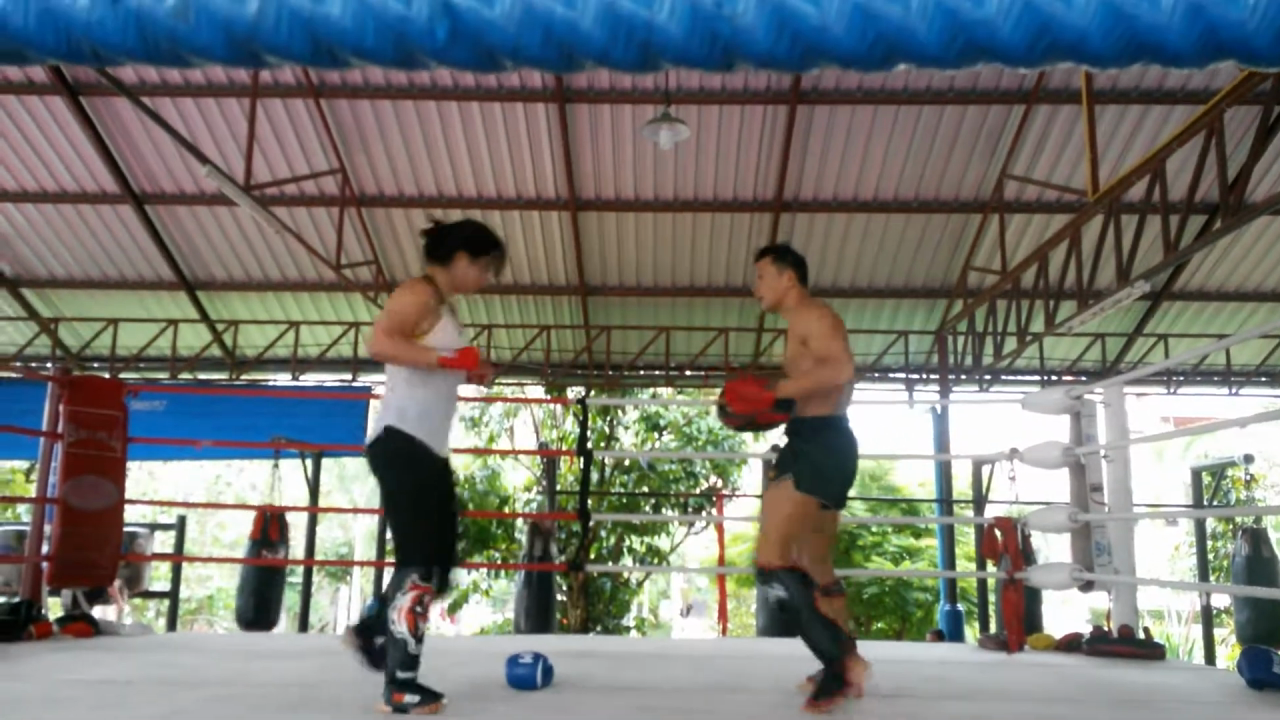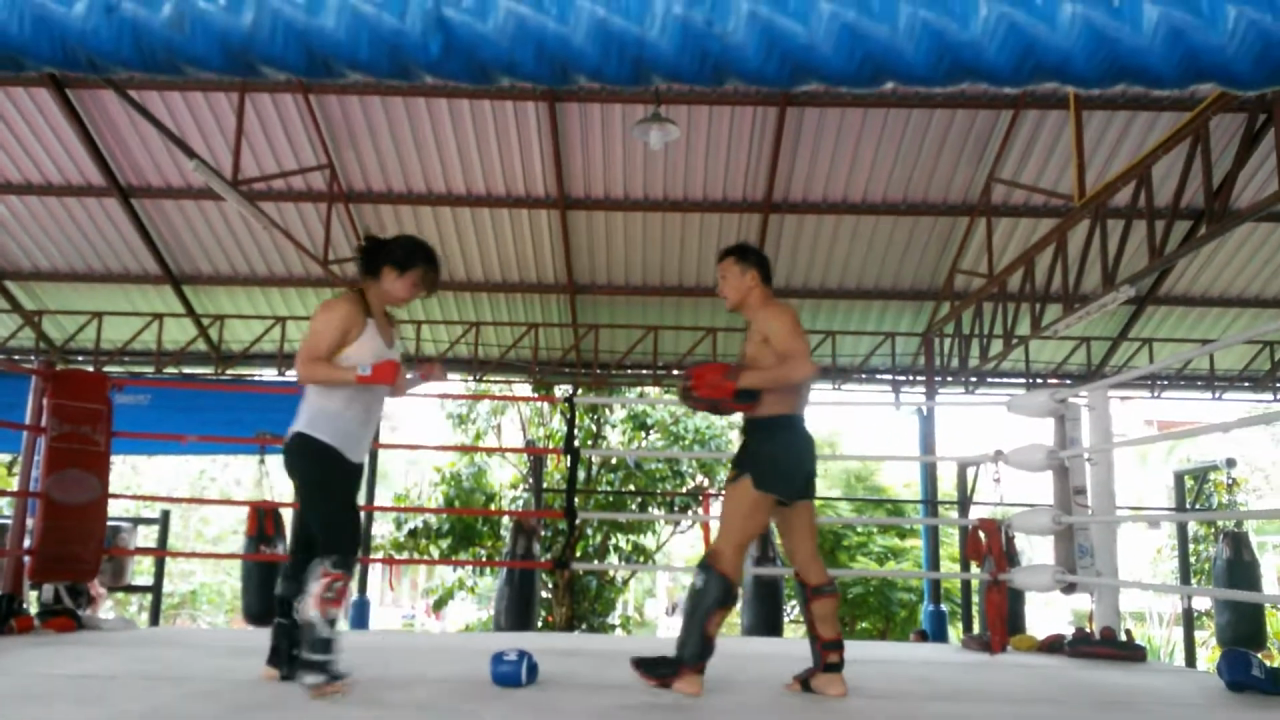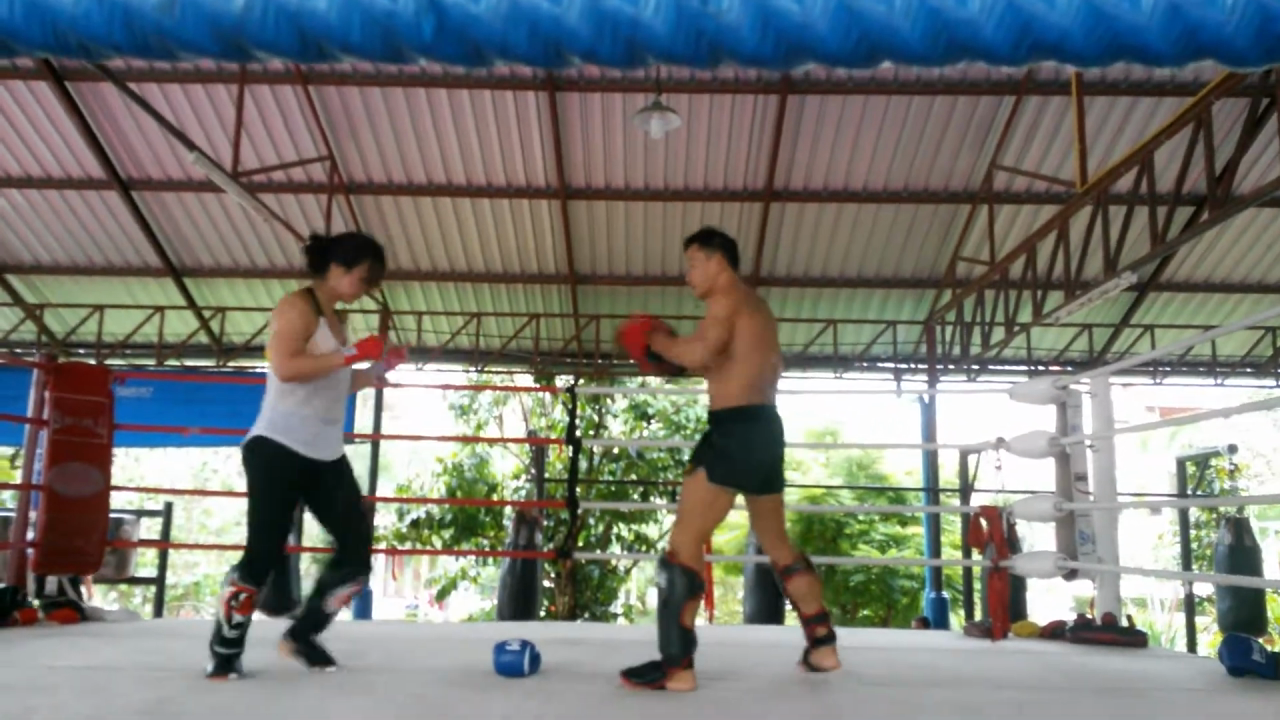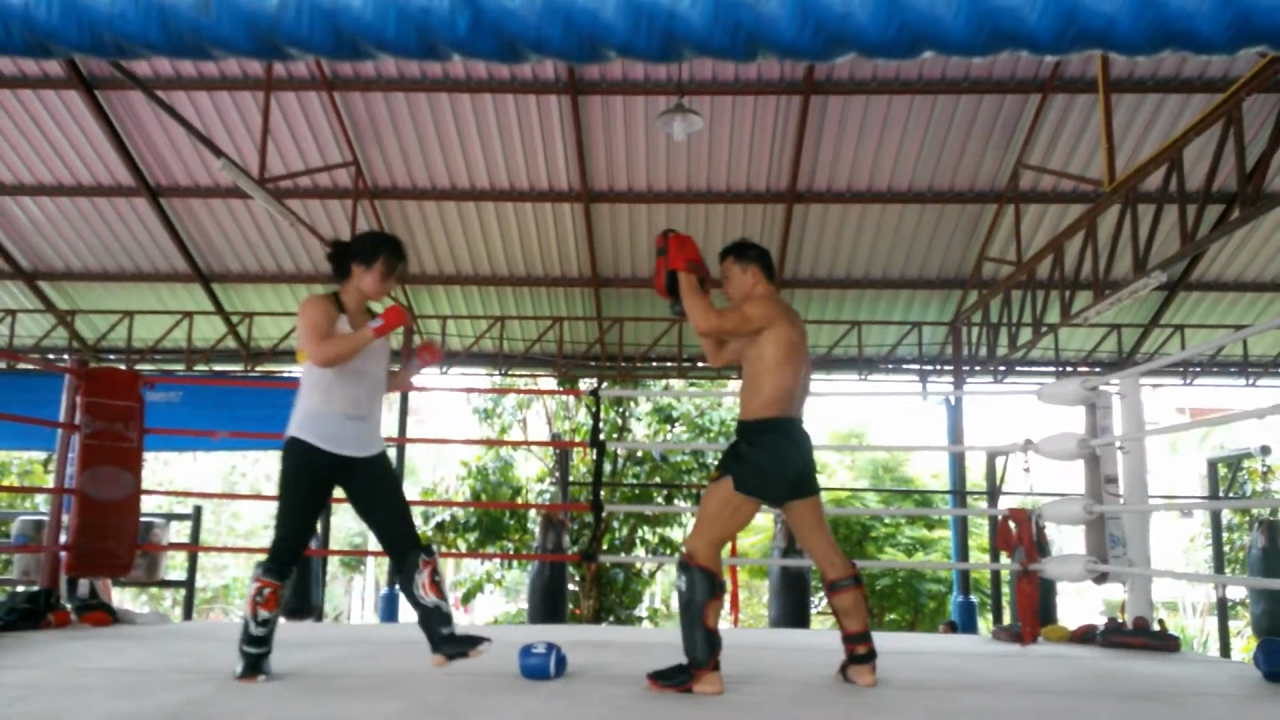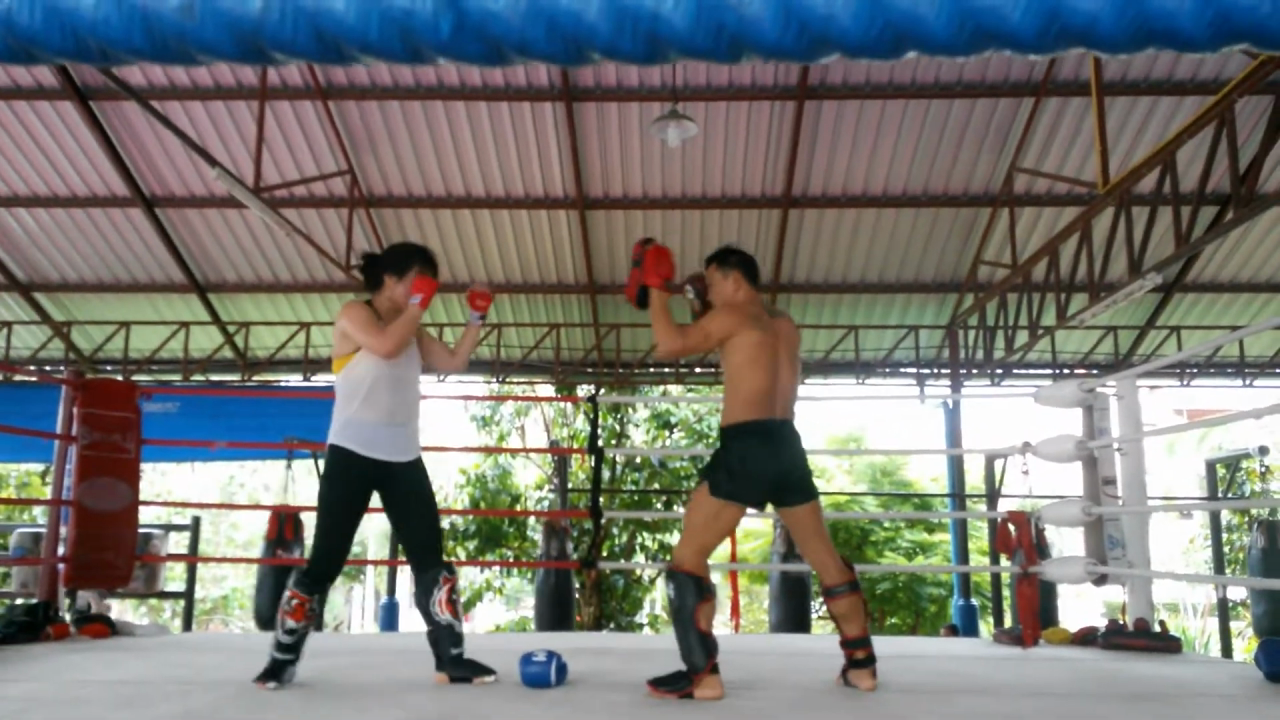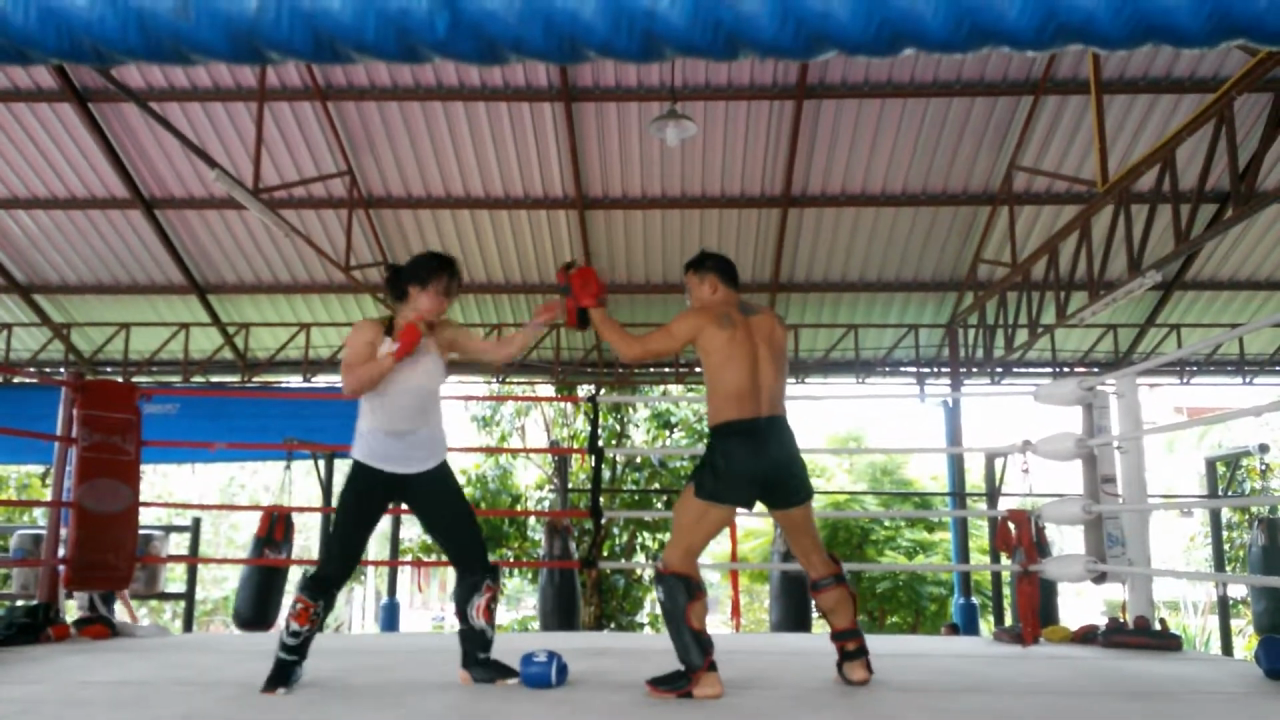
dt=0.3s
person 1, frame 1
left shoulder: (811, 314)
right shoulder: (807, 324)
left elbow: (843, 369)
left wrist: (774, 392)
right wrist: (767, 405)
left hip: (818, 444)
right hip: (826, 446)
left knee: (772, 556)
right knee: (811, 563)
left ankle: (843, 656)
right ankle: (839, 669)
person 1, frame 2
left shoulder: (773, 313)
right shoulder: (766, 325)
left elbow: (804, 367)
left wrist: (741, 380)
right wrist: (731, 391)
left hip: (773, 443)
right hip: (789, 444)
left knee: (727, 551)
right knee: (806, 559)
left ankle: (689, 666)
right ankle: (828, 669)
person 1, frame 3
left shoulder: (726, 300)
right shoulder: (757, 309)
left elbow: (700, 358)
left wrist: (655, 341)
right wrist: (675, 350)
left hip: (735, 432)
right hip: (764, 430)
left knee: (684, 543)
right knee: (776, 543)
left ankle: (677, 665)
right ankle: (823, 644)
person 1, frame 4
left shoulder: (765, 307)
right shoulder: (776, 322)
left elbow: (709, 325)
right elbow: (718, 355)
left wrist: (684, 274)
right wrist: (690, 297)
left hip: (762, 444)
right hip: (791, 445)
left knee: (700, 547)
right knee: (826, 553)
left ankle: (703, 668)
right ankle: (861, 659)
person 1, frame 5
left shoulder: (732, 316)
right shoulder: (783, 325)
left elbow: (670, 346)
left wrist: (656, 289)
right wrist: (709, 315)
left hip: (745, 448)
right hip: (785, 446)
left knee: (687, 557)
right knee: (825, 558)
left ankle: (702, 674)
right ankle: (861, 664)
person 1, frame 6
left shoulder: (703, 319)
right shoulder: (773, 323)
left elbow: (631, 350)
left wrist: (593, 307)
left hip: (733, 449)
right hip: (778, 444)
left knee: (677, 558)
right knee: (814, 554)
left ankle: (701, 672)
right ankle: (854, 658)
person 2, frame 1
left shoulder: (442, 307)
right shoulder: (419, 294)
right elbow: (379, 342)
left wrist: (465, 373)
right wrist: (444, 359)
left hip: (425, 449)
right hip: (400, 442)
left knee: (438, 559)
right knee: (418, 561)
left ankle: (371, 630)
right ankle: (401, 686)
person 2, frame 2
left shoulder: (387, 324)
right shoulder: (344, 309)
right elbow: (305, 367)
left wrist: (417, 378)
right wrist: (364, 374)
left hip: (348, 455)
right hip: (314, 444)
left knee: (312, 552)
right knee: (336, 547)
left ankle: (285, 654)
right ankle: (316, 660)
person 2, frame 3
left shoulder: (337, 321)
right shoulder: (297, 307)
right elbow: (286, 367)
left wrist: (379, 367)
right wrist: (349, 354)
left hip: (327, 456)
right hip: (278, 449)
left knee: (356, 551)
right knee: (263, 554)
left ankle: (302, 634)
right ankle: (224, 653)
person 2, frame 4
left shoulder: (376, 322)
right shoulder: (318, 308)
right elbow: (321, 355)
left wrist: (417, 363)
right wrist: (377, 330)
left hip: (365, 454)
right hip: (311, 447)
left knee: (406, 544)
right knee: (286, 550)
left ankle: (442, 637)
right ankle: (253, 653)
person 2, frame 5
left shoulder: (408, 328)
right shoulder: (354, 315)
left elbow: (453, 362)
right elbow: (387, 346)
left wrist: (476, 317)
right wrist: (418, 304)
left hip: (403, 459)
right hip: (352, 455)
left knee: (430, 555)
right knee: (325, 559)
left ankle: (450, 659)
right ankle: (283, 659)
person 2, frame 6
left shoulder: (441, 337)
right shoulder: (369, 331)
left elbow: (499, 352)
right elbow: (350, 384)
left wrist: (538, 323)
right wrist: (398, 350)
left hip: (426, 470)
right hip: (372, 467)
left knee: (474, 561)
right knee: (334, 564)
left ankle: (477, 660)
right ankle: (287, 662)
